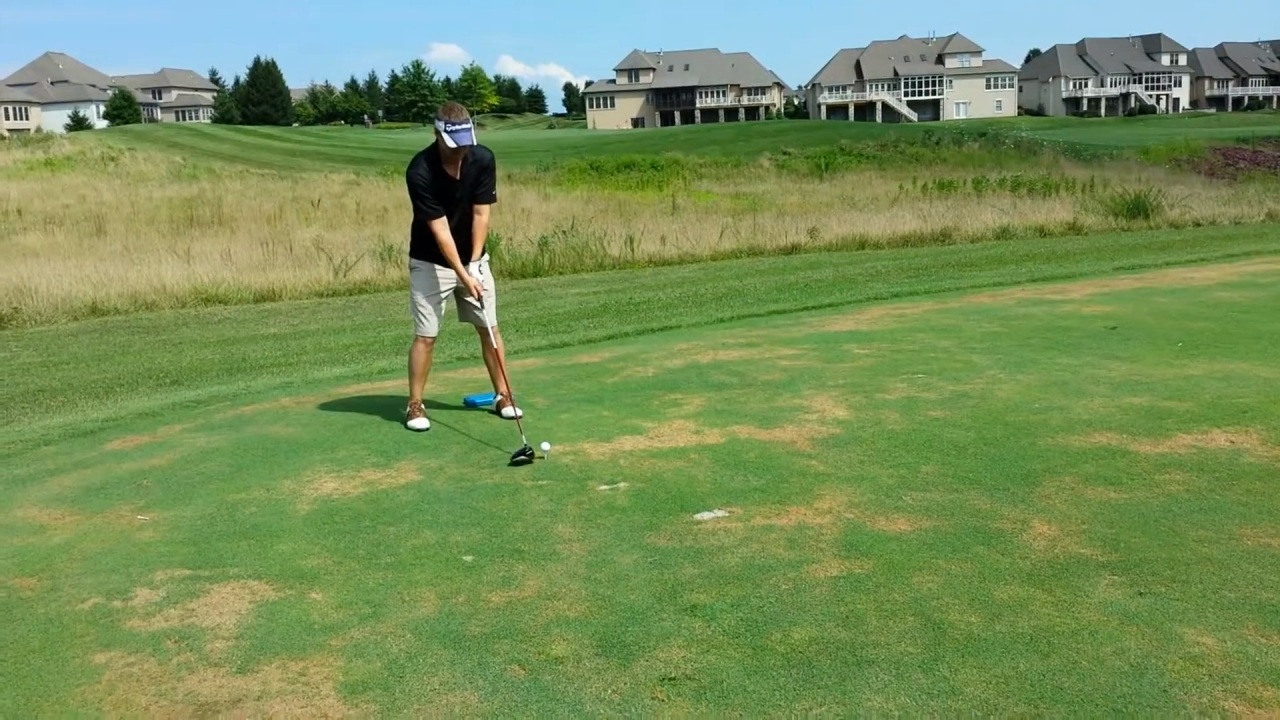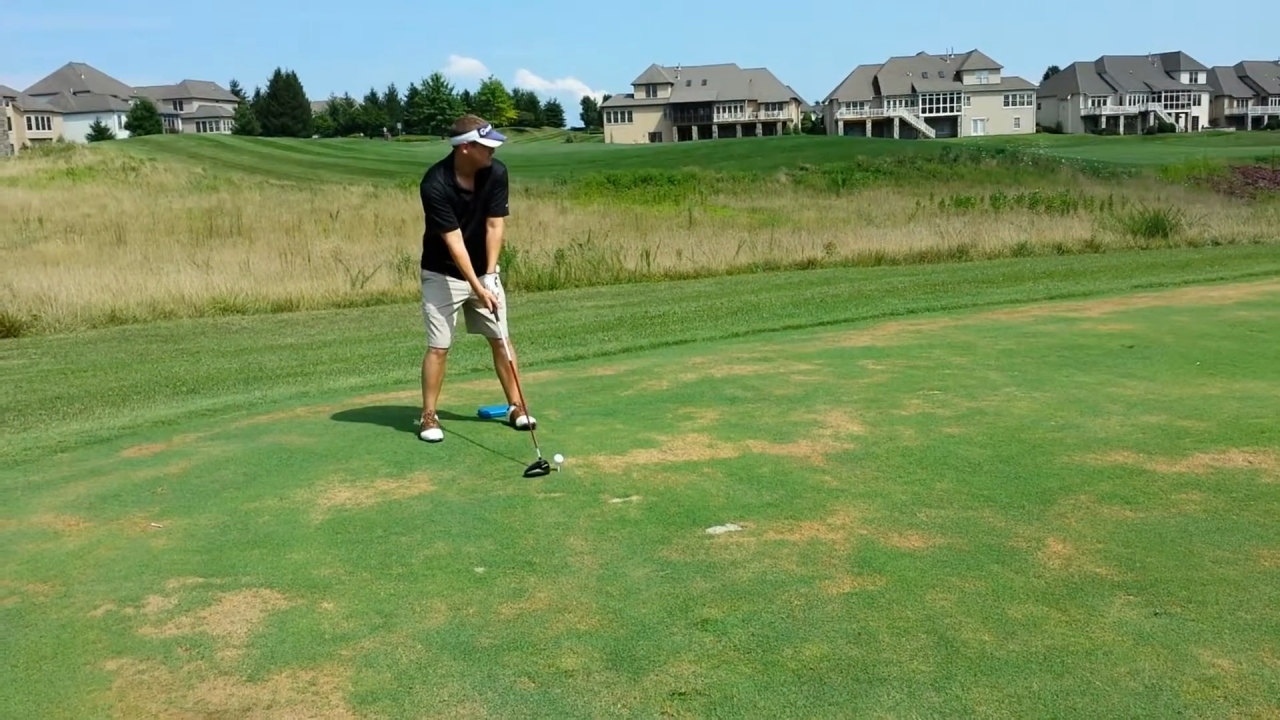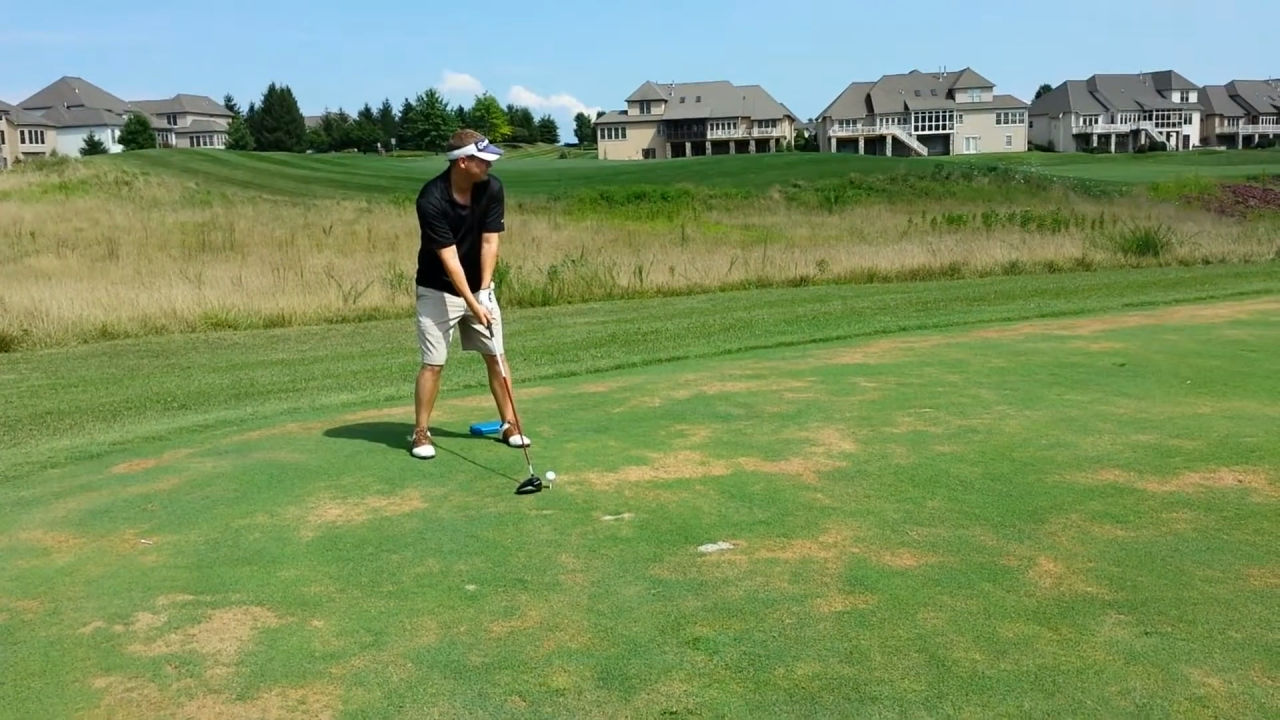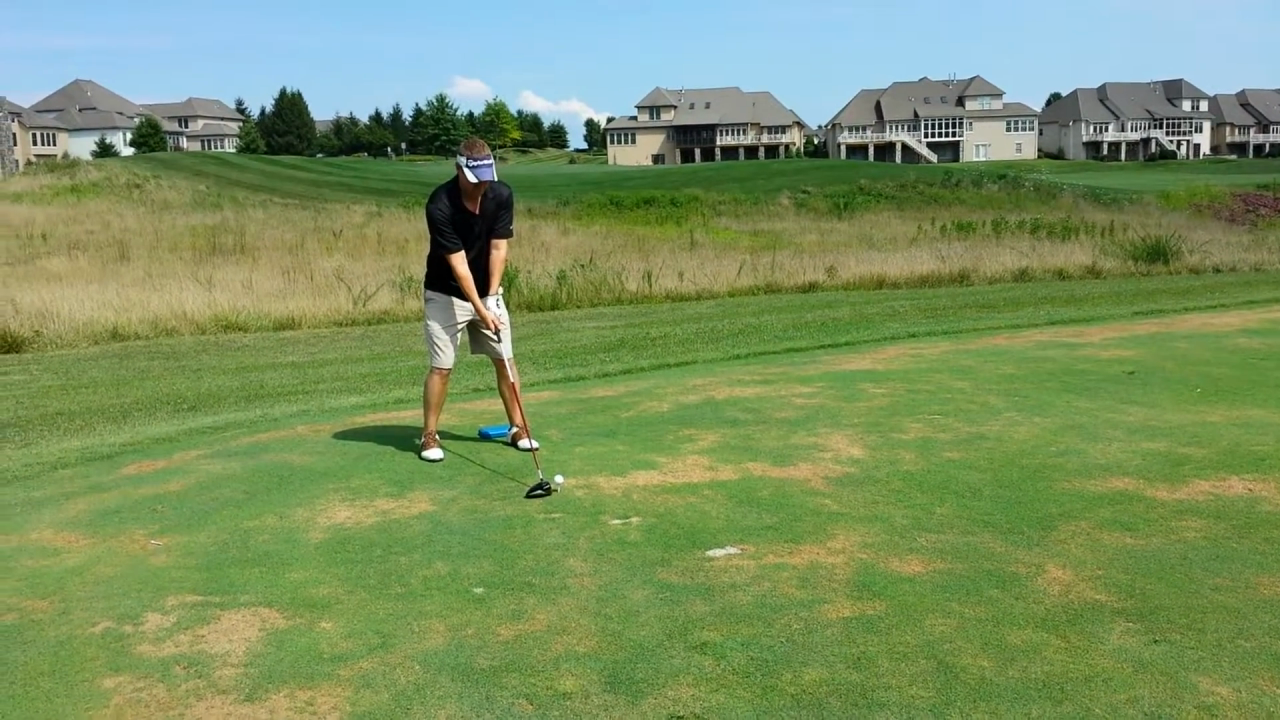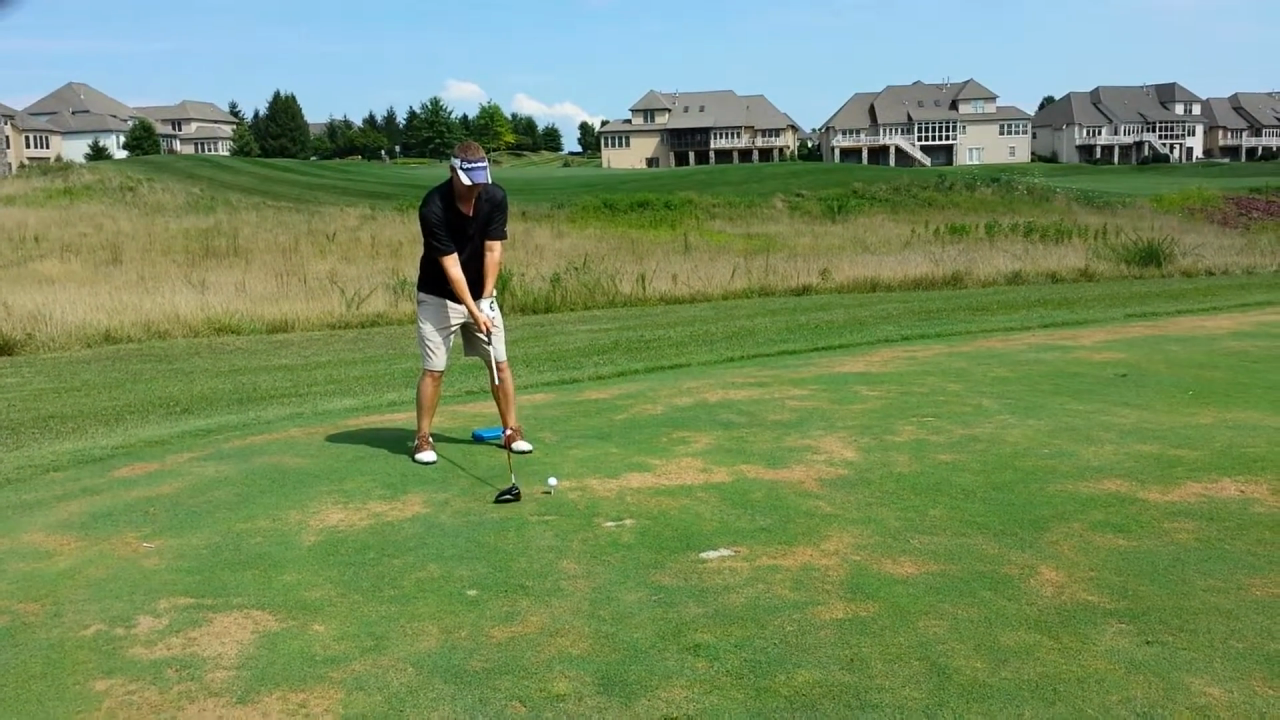
dt=1s
person 1, frame 1
left shoulder: (483, 159)
right shoulder: (420, 171)
left elbow: (481, 213)
right elbow: (439, 228)
left wrist: (475, 263)
right wrist: (462, 275)
left hip: (473, 258)
right hip: (430, 262)
left knee: (489, 327)
right knee: (426, 335)
left ankle: (502, 396)
right ankle: (415, 405)
person 1, frame 2
left shoulder: (496, 172)
right shoulder: (435, 184)
left elbow: (494, 225)
right elbow: (453, 241)
left wrist: (490, 274)
right wrist: (476, 287)
left hip: (484, 271)
right hip: (442, 273)
left knee: (500, 339)
right knee: (439, 346)
left ankle: (516, 406)
right ankle: (429, 415)
person 1, frame 3
left shoulder: (492, 188)
right shoulder: (431, 199)
left elbow: (490, 242)
right elbow: (449, 258)
left wrist: (484, 291)
right wrist: (471, 304)
left hip: (479, 288)
right hip: (438, 290)
left knee: (496, 356)
right knee: (433, 363)
left ankle: (509, 424)
right ankle: (421, 432)
person 1, frame 4
left shoulder: (502, 195)
right shoulder: (439, 205)
left elbow: (498, 248)
right elbow: (458, 263)
left wrist: (492, 297)
right wrist: (479, 308)
left hip: (487, 292)
right hip: (446, 293)
left knee: (504, 359)
right knee: (441, 366)
left ankle: (517, 427)
right ankle: (429, 435)
person 1, frame 5
left shoulder: (496, 197)
right shoulder: (433, 207)
left elbow: (493, 250)
right elbow: (450, 265)
left wrist: (486, 300)
right wrist: (472, 311)
left hip: (481, 295)
right hip: (438, 297)
left knee: (500, 362)
right knee: (434, 369)
left ankle: (511, 430)
right ankle: (423, 438)
